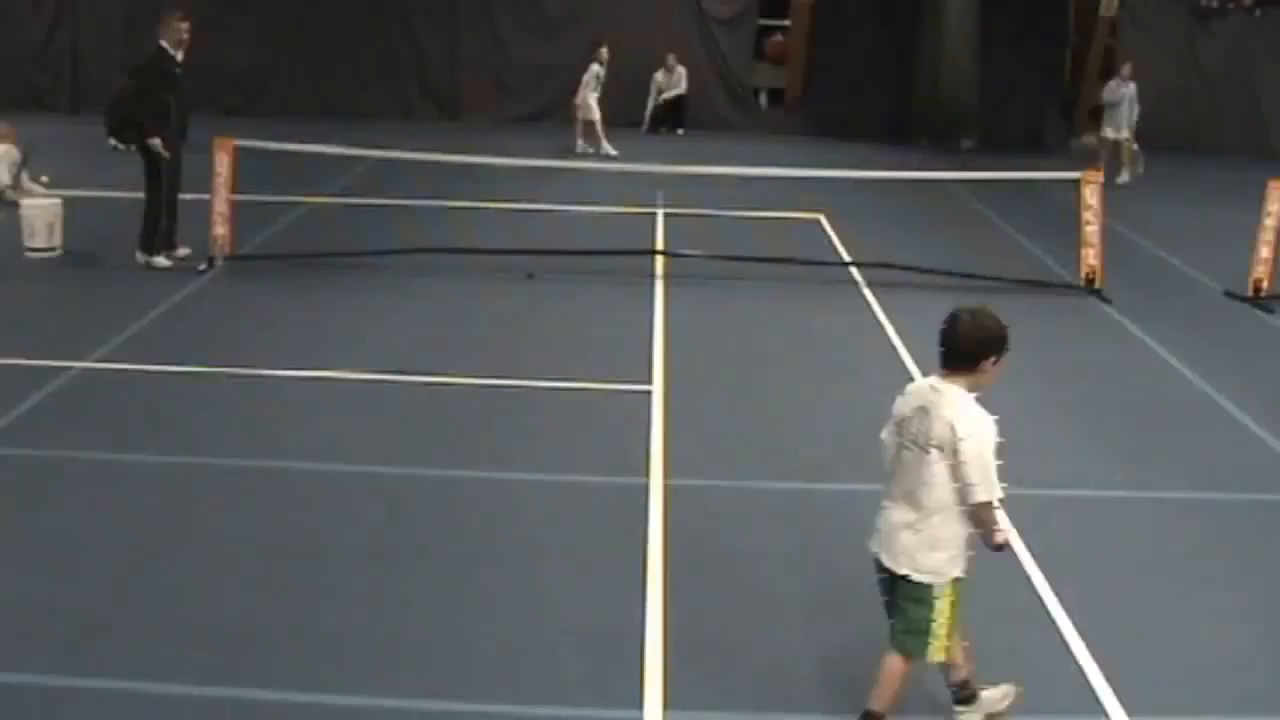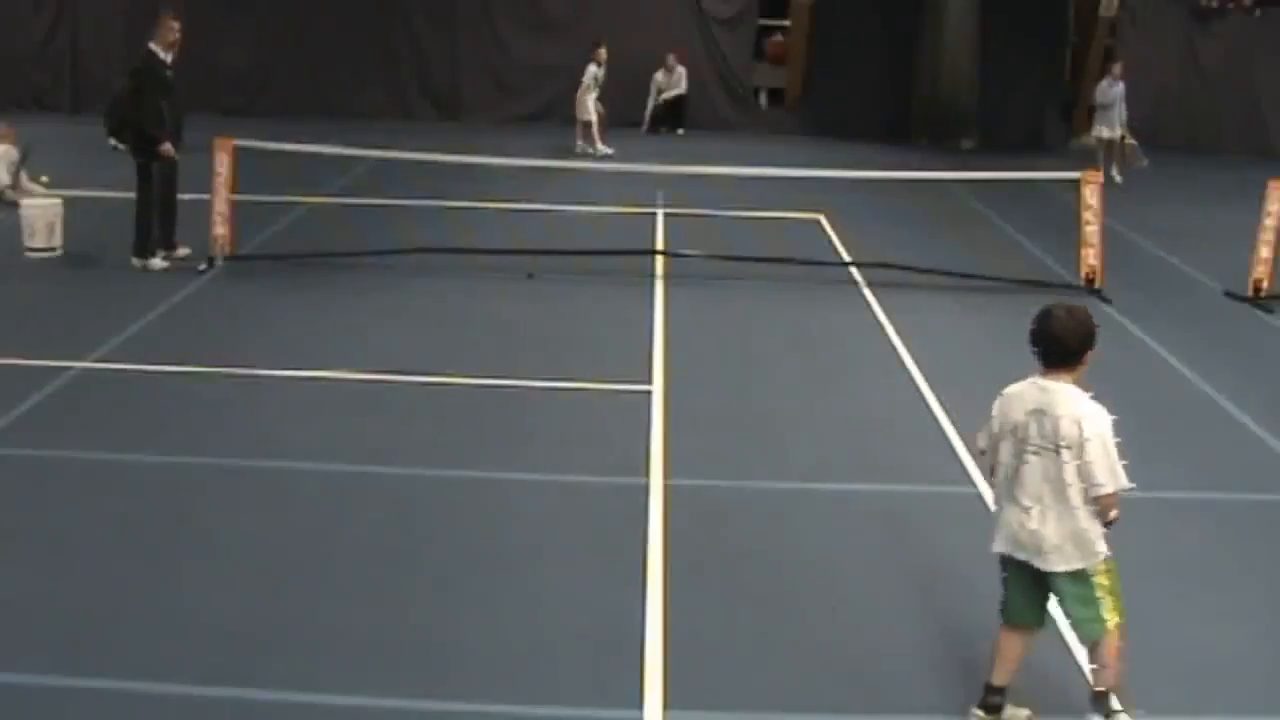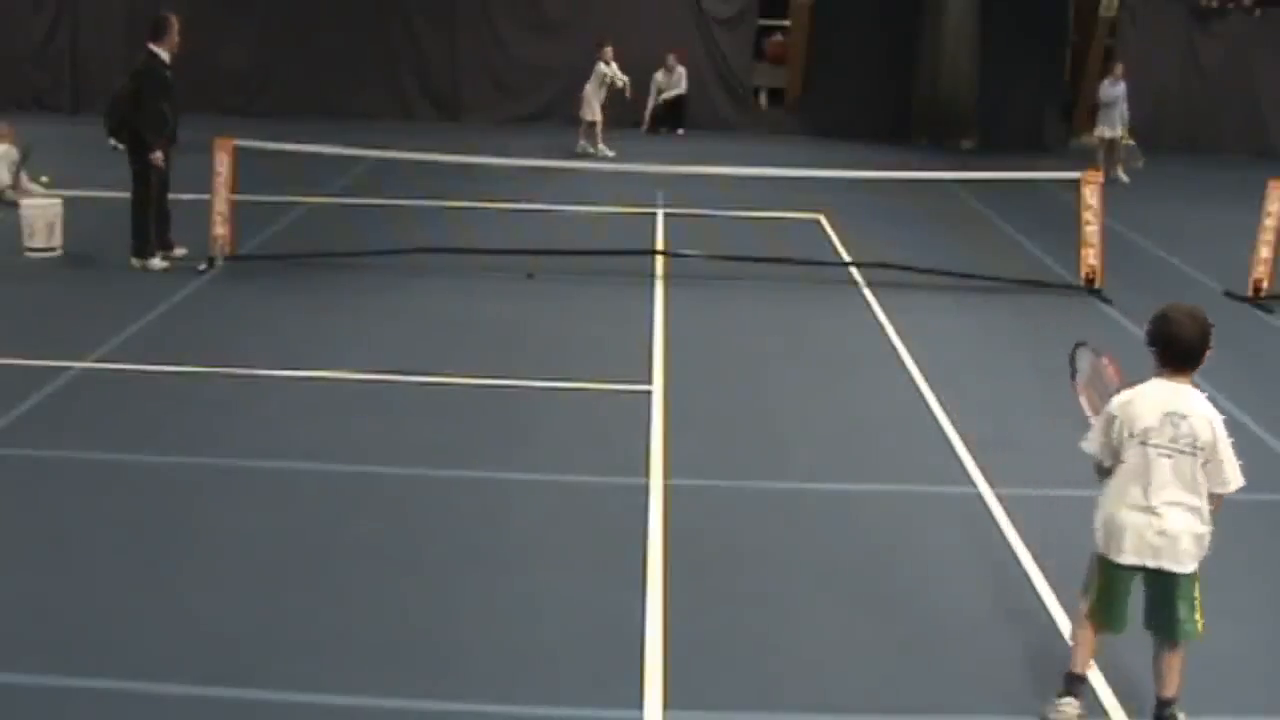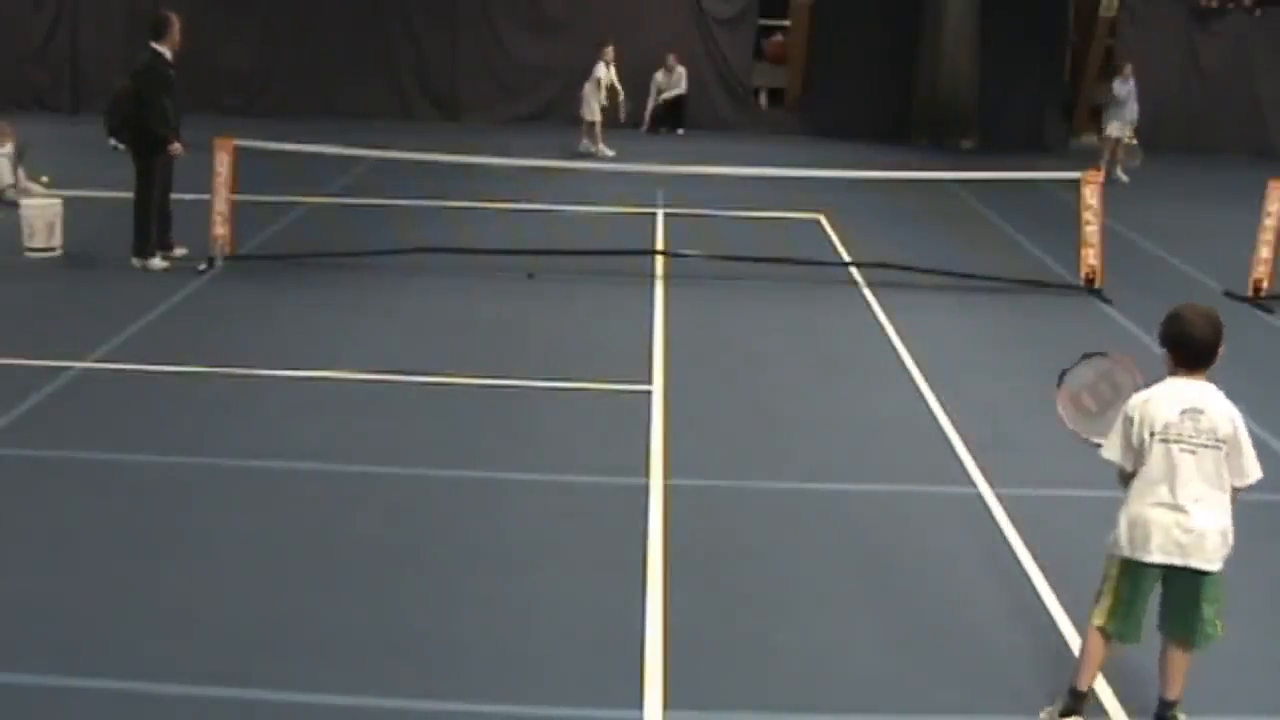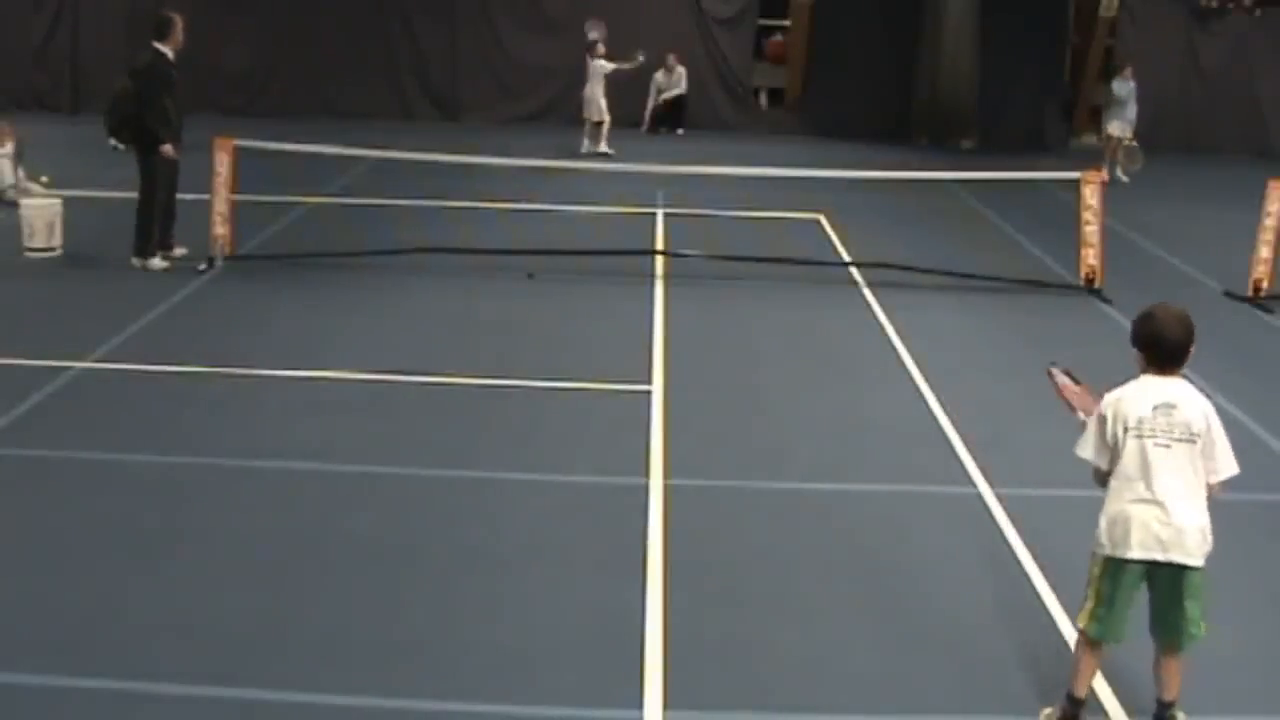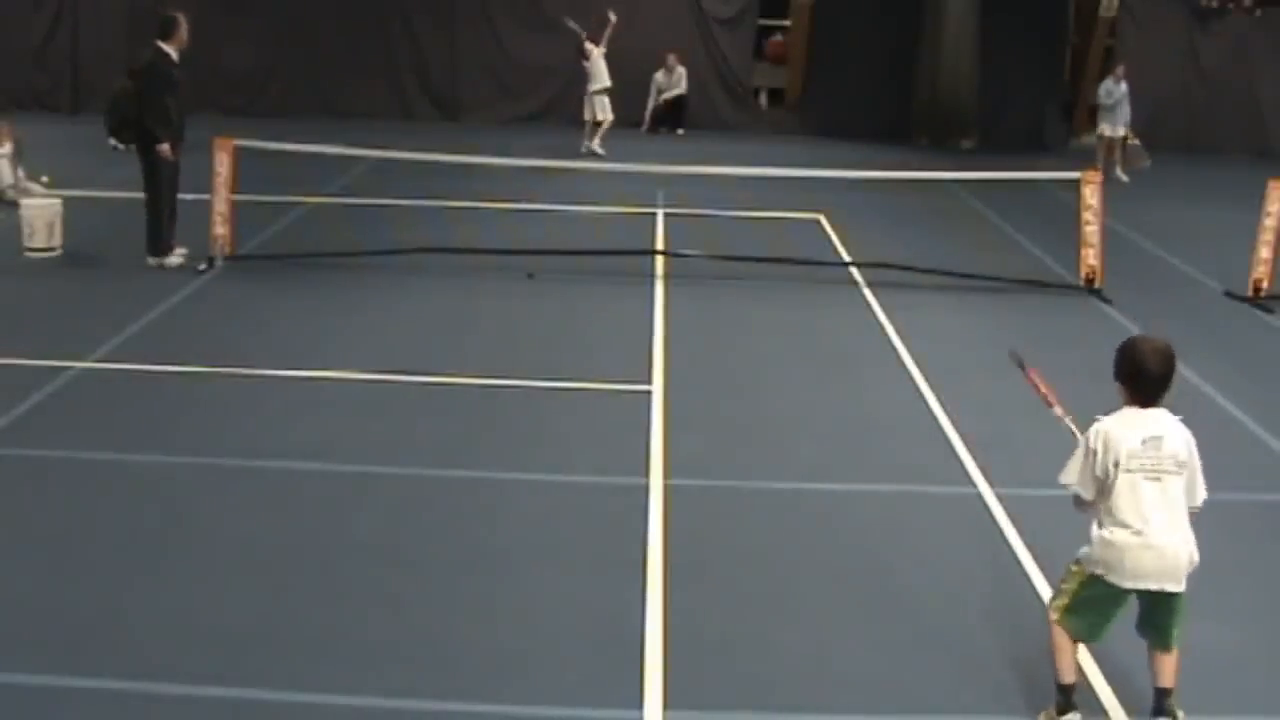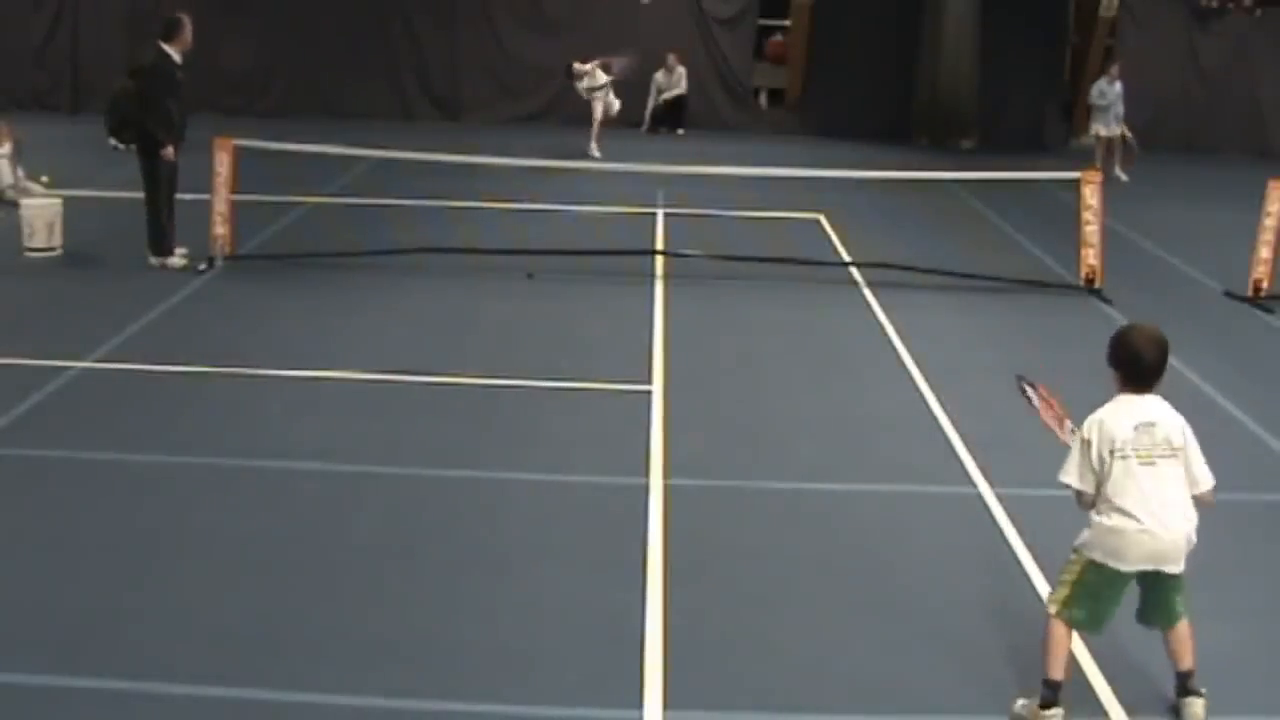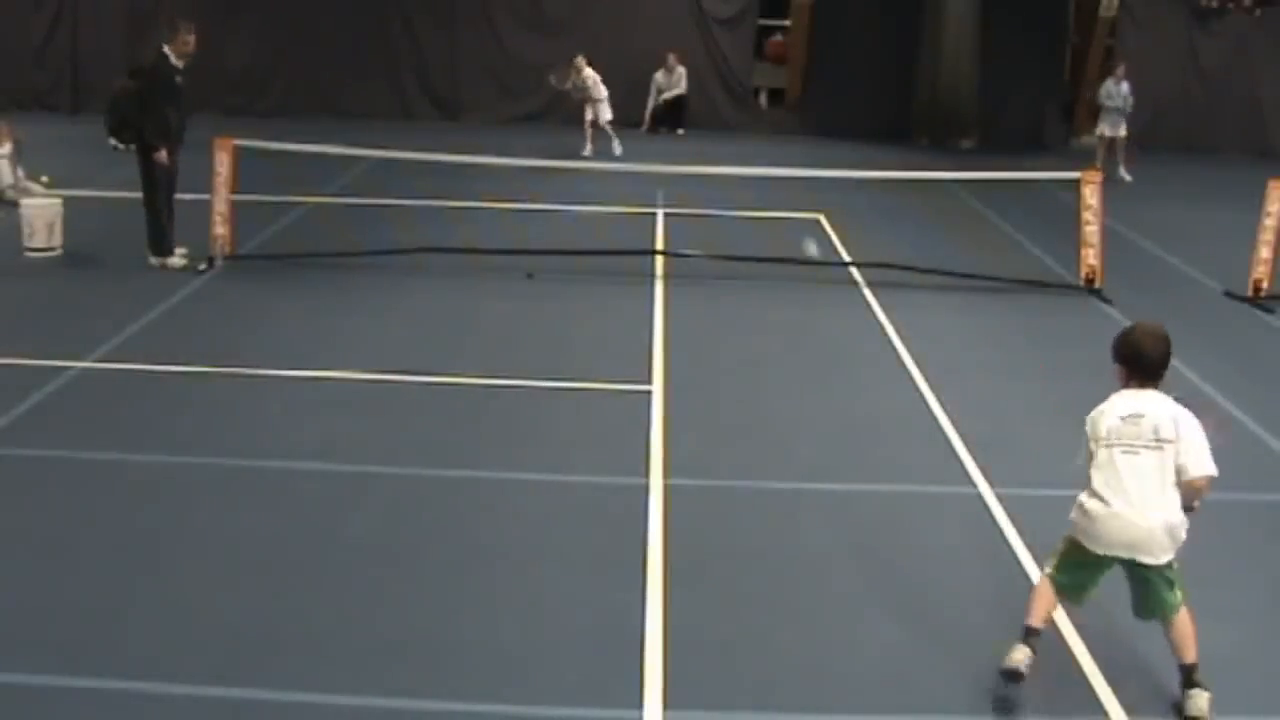
dt=0.4s
person 1, frame 1
left shoulder: (911, 395)
right shoulder: (972, 421)
right elbow: (979, 502)
right wrist: (994, 533)
left hip: (894, 536)
right hip: (931, 550)
left knee: (940, 626)
right knee: (910, 645)
person 1, frame 2
left shoulder: (1009, 399)
right shoulder: (1089, 416)
left elbow: (993, 465)
right elbow: (1105, 497)
right wrist: (1109, 512)
left hip: (1017, 534)
right hip: (1074, 542)
left knee: (1016, 623)
right knee: (1105, 629)
person 1, frame 3
left shoulder: (1125, 403)
right shoulder: (1208, 417)
left elbow: (1103, 467)
right elbow: (1220, 493)
left hip: (1121, 531)
right hip: (1179, 540)
left knee: (1092, 614)
right knee: (1171, 633)
person 1, frame 4
left shoulder: (1142, 404)
right shoulder: (1227, 413)
left elbow: (1125, 475)
right elbow: (1235, 488)
left hip: (1144, 531)
right hip: (1202, 539)
left knee: (1104, 622)
right knee: (1181, 635)
person 1, frame 5
left shoulder: (1116, 401)
right shoulder: (1201, 408)
left elbow: (1101, 474)
right elbow: (1212, 484)
left hip: (1125, 529)
right hip: (1184, 535)
left knee: (1094, 628)
right knee: (1172, 637)
person 1, frame 6
left shoulder: (1104, 432)
right shoulder: (1182, 436)
left elbow: (1083, 500)
right elbow: (1192, 506)
left hip: (1117, 555)
right hip: (1173, 557)
left knee: (1062, 618)
right knee: (1163, 638)
person 1, frame 7
left shoulder: (1099, 423)
right shoulder: (1177, 423)
left elbow: (1084, 498)
right elbow: (1203, 495)
left hip: (1113, 541)
right hip: (1171, 542)
left knee: (1062, 613)
right knee: (1172, 616)
person 1, frame 8
left shoulder: (1101, 414)
right shoulder: (1181, 417)
right elbow: (1197, 483)
right wrist: (1183, 502)
left hip: (1097, 524)
right hip: (1155, 532)
left knee: (1054, 580)
right knee: (1172, 607)
left ankle: (1023, 650)
person 2, frame 1
left shoulder: (175, 61)
right shoulder: (153, 62)
right elbow: (134, 100)
right wrist: (149, 134)
left hip: (172, 138)
right hip: (157, 139)
left knee: (171, 193)
right knee: (159, 193)
left ankle: (167, 244)
right ankle: (148, 250)
person 2, frame 2
left shoulder: (165, 63)
right shoulder: (146, 66)
right elbow: (141, 110)
right wrist: (159, 140)
left hip: (168, 141)
right hip: (151, 144)
left knee: (168, 195)
right knee: (149, 197)
left ankle: (167, 244)
right ankle: (142, 253)
person 2, frame 3
left shoulder: (159, 64)
right shoulder: (148, 68)
right elbow: (142, 112)
right wrist: (152, 147)
left hip: (160, 143)
right hip: (147, 146)
left knee: (160, 195)
right knee: (146, 197)
left ankle: (163, 244)
right ankle: (142, 253)
person 2, frame 4
left shoulder: (161, 62)
right shoulder: (151, 65)
right elbow: (150, 109)
left wrist: (170, 138)
right wrist: (169, 139)
left hip: (161, 141)
right hip: (150, 143)
left knee: (162, 194)
right knee: (148, 196)
left ankle: (163, 244)
right ankle: (143, 253)
person 2, frame 5
left shoulder: (163, 62)
right shoulder: (152, 65)
right elbow: (149, 107)
right wrist: (162, 140)
left hip: (166, 140)
right hip: (154, 143)
left knee: (167, 194)
right knee: (152, 195)
left ankle: (164, 244)
right ankle: (143, 253)
person 2, frame 6
left shoulder: (168, 61)
right shoulder: (155, 64)
right elbow: (150, 105)
right wrist: (160, 139)
left hip: (169, 139)
right hip: (156, 142)
left knee: (168, 194)
right knee: (159, 195)
left ankle: (165, 244)
right ankle: (157, 252)
person 2, frame 7
left shoulder: (170, 62)
right shoulder: (158, 65)
right elbow: (152, 109)
right wrist: (163, 143)
left hip: (168, 141)
right hip: (156, 144)
left knee: (167, 195)
right knee: (158, 197)
left ankle: (166, 245)
right ankle: (160, 252)
person 2, frame 8
left shoulder: (175, 66)
right shoulder: (157, 69)
right elbow: (149, 111)
left wrist: (175, 138)
right wrist: (156, 146)
left hip: (170, 142)
right hip: (155, 145)
left knee: (167, 195)
right knee: (157, 197)
left ankle: (166, 244)
right ankle: (160, 252)
